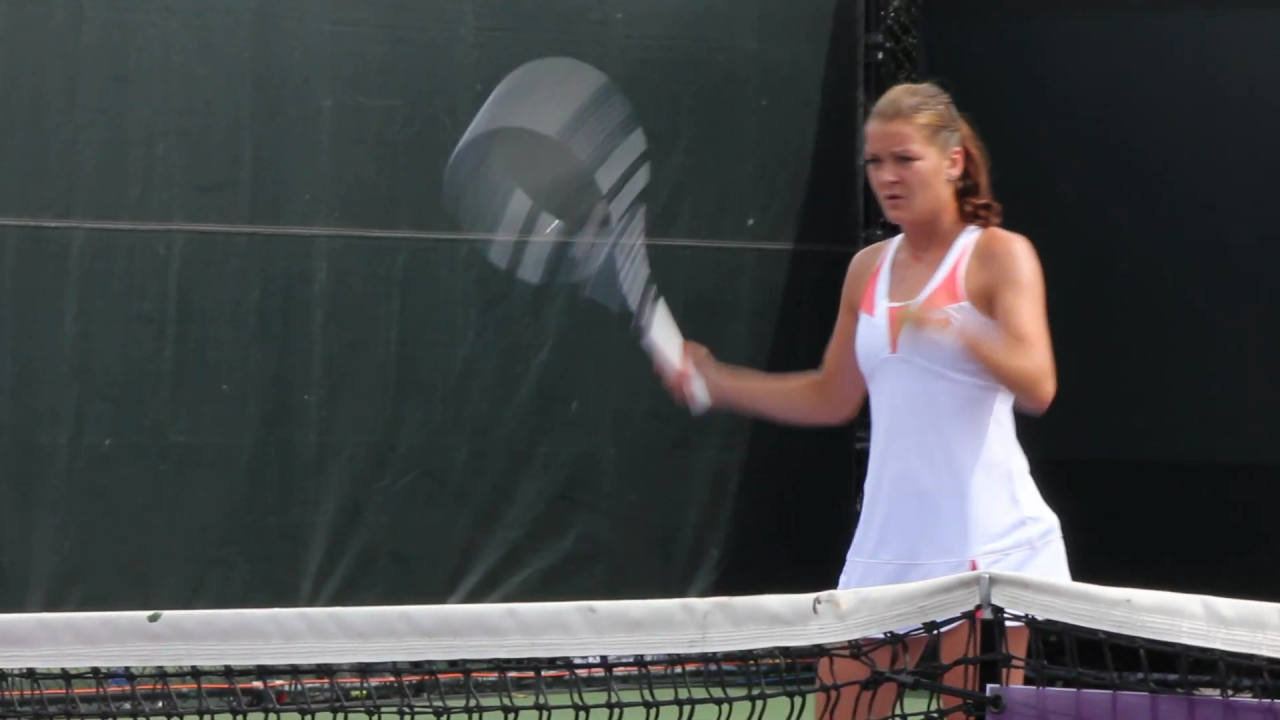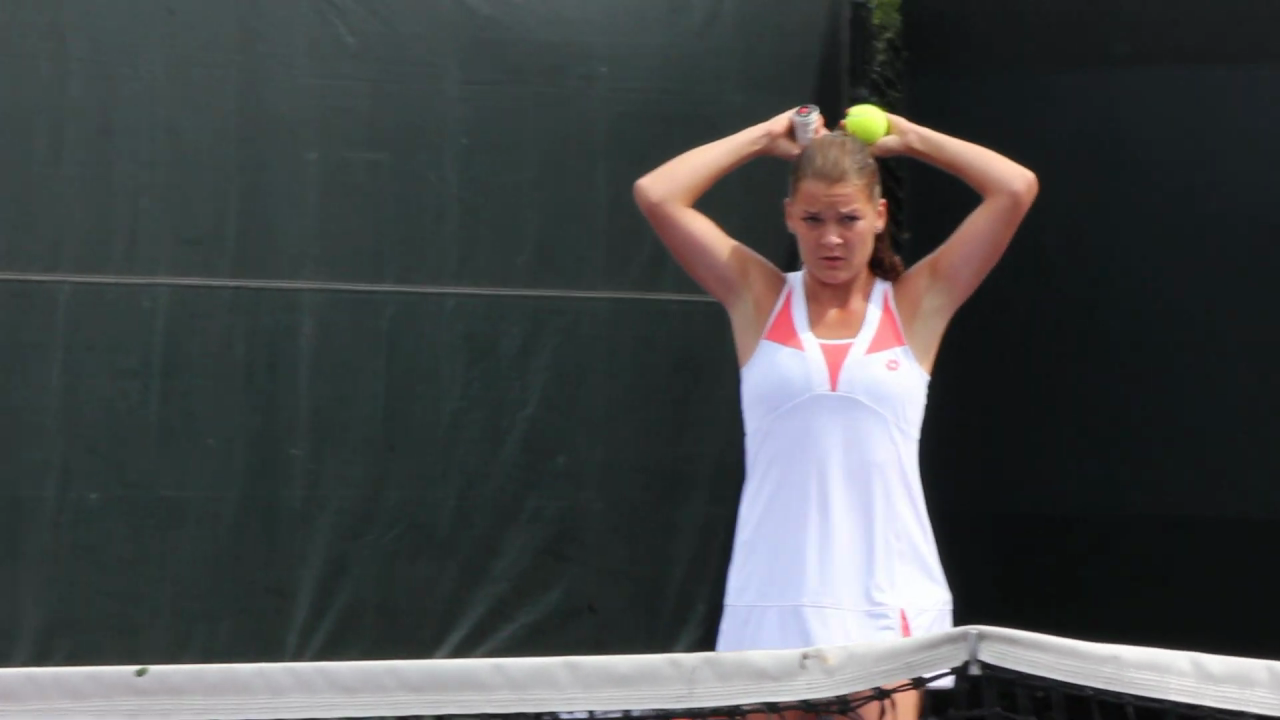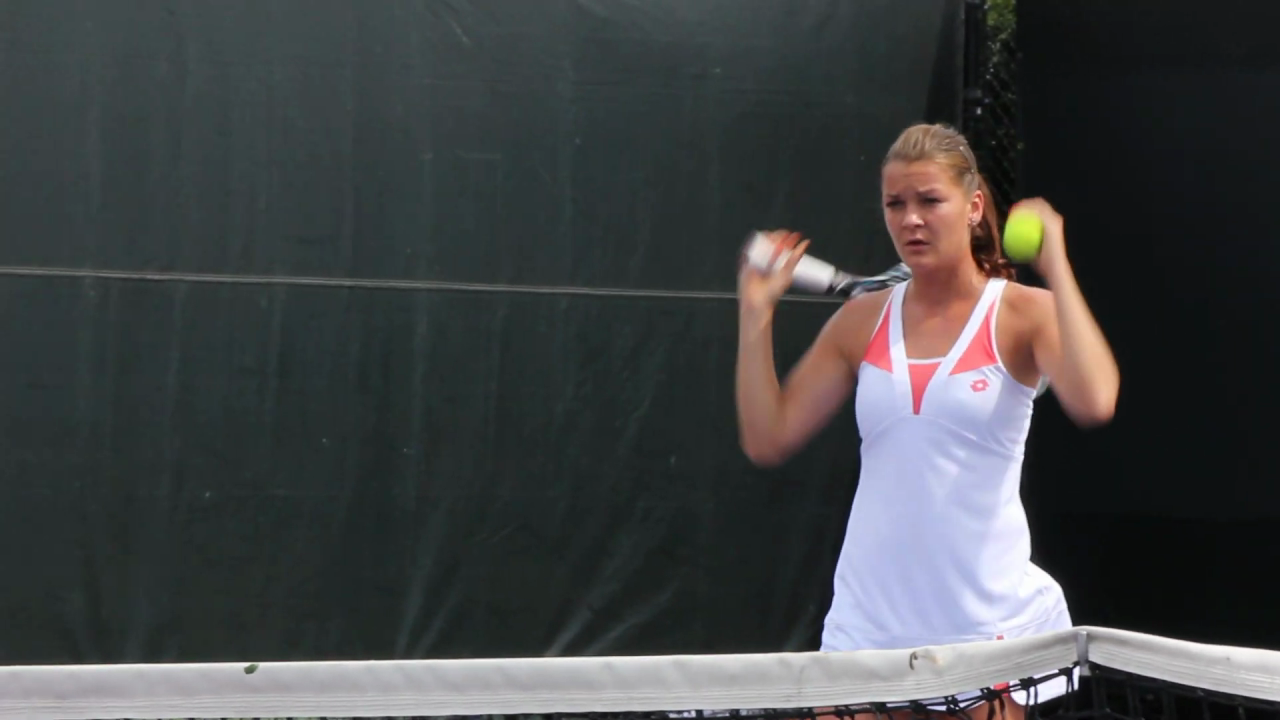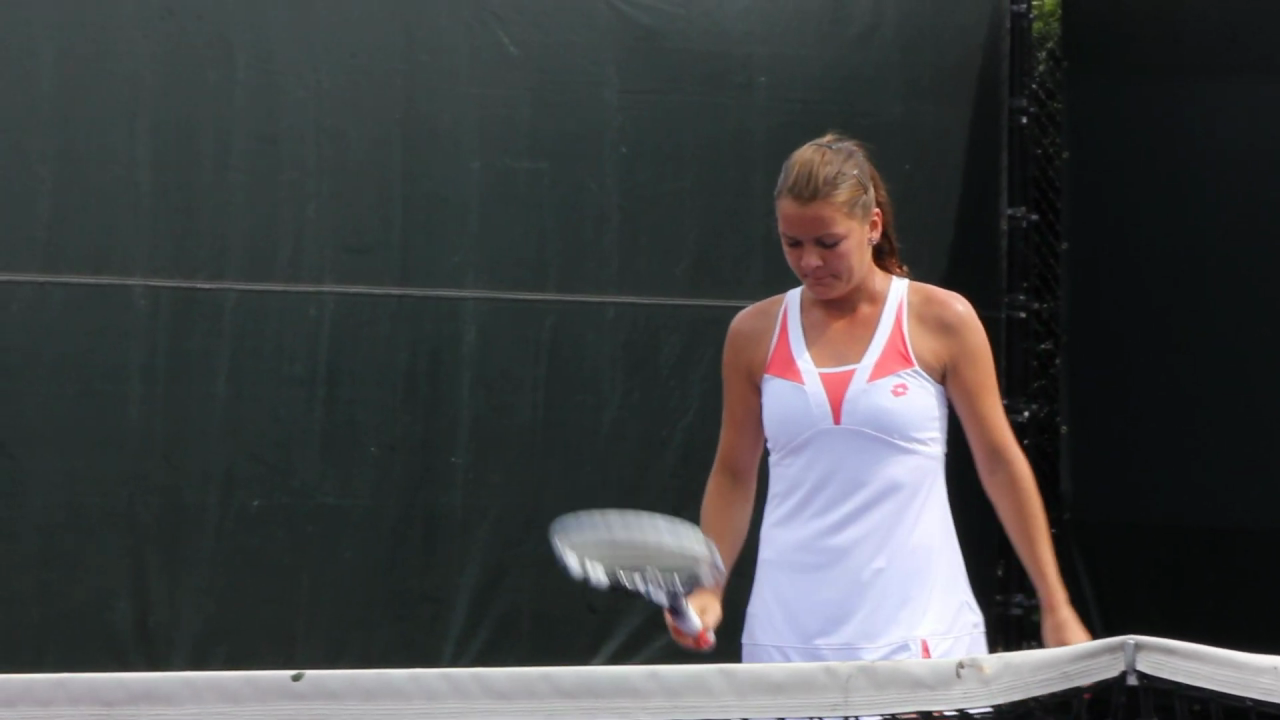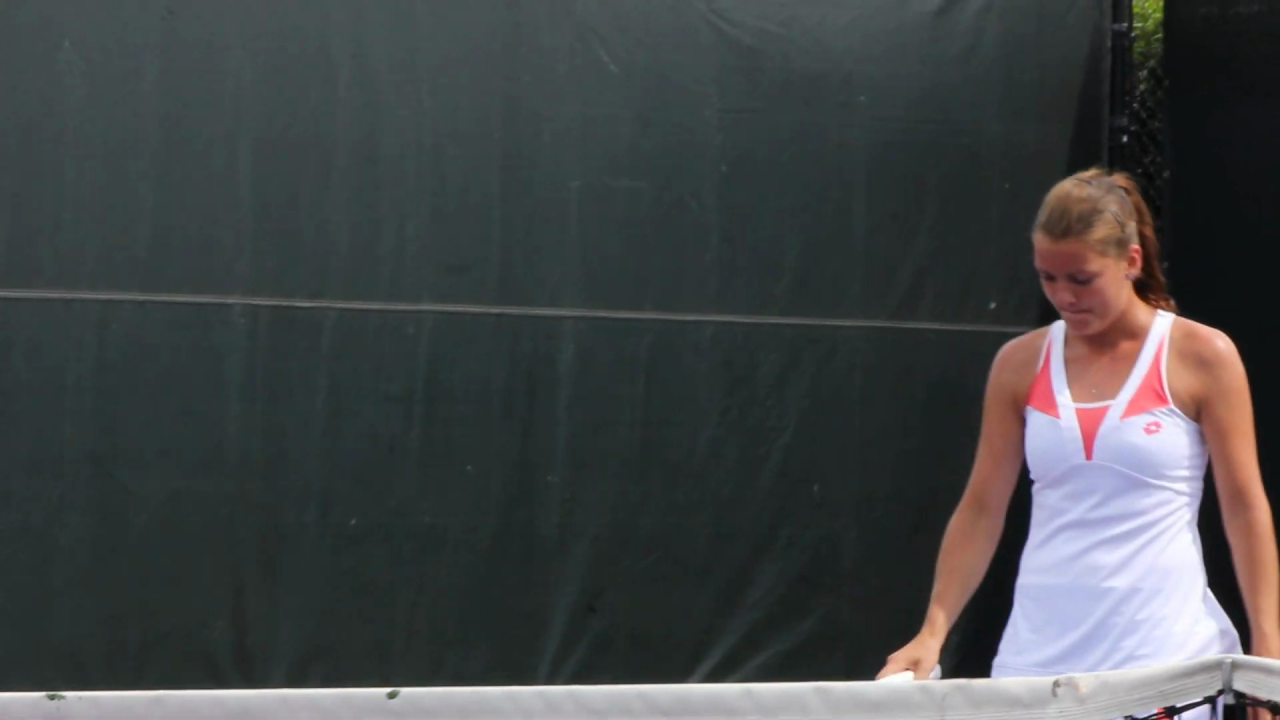
dt=1s
person 1, frame 1
left shoulder: (998, 255)
right shoulder: (868, 268)
left elbow: (1037, 386)
right elbow: (832, 400)
left wrist: (957, 331)
right wrist: (717, 383)
left hip: (984, 544)
right hip: (886, 543)
person 1, frame 2
left shoulder: (915, 305)
right shoulder: (757, 298)
left elbow: (1017, 188)
right elbow: (656, 195)
left wrist: (908, 137)
right wrist: (765, 137)
left hip: (885, 605)
right hip: (773, 603)
person 1, frame 3
left shoulder: (1027, 315)
right shoulder: (862, 318)
left elbow: (1095, 404)
right elbow: (764, 440)
left wrist: (1056, 264)
right wrist: (757, 304)
left hip: (987, 622)
right hip: (868, 621)
person 1, frame 4
left shoulder: (943, 320)
right shoulder: (755, 332)
left elbow: (1001, 464)
right elbow: (733, 475)
left wrist: (1055, 607)
right wrist: (708, 588)
left hip: (917, 628)
right hip: (788, 633)
person 1, frame 5
left shoulder: (1202, 356)
right shoulder: (1019, 362)
right elbow: (981, 509)
right wrist: (932, 634)
left hip: (1169, 656)
right hip: (1041, 652)
